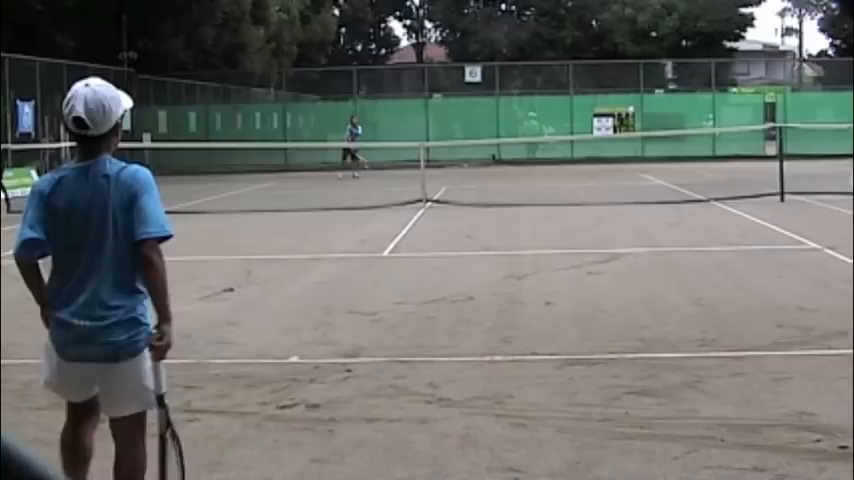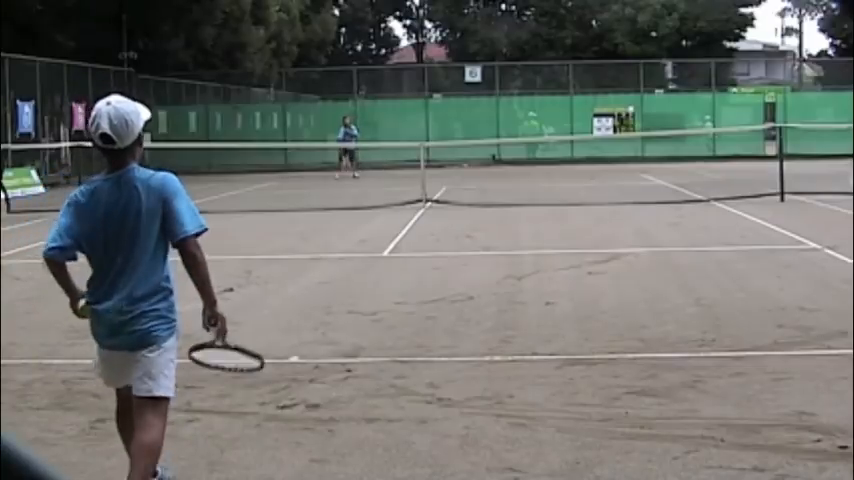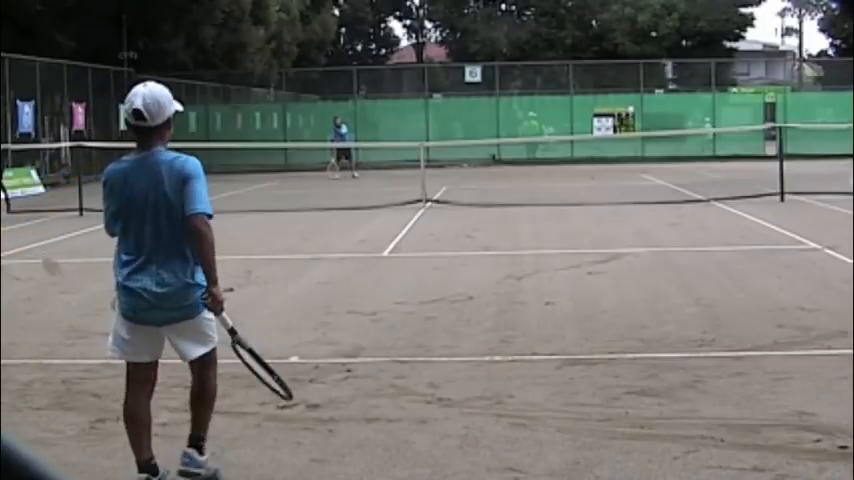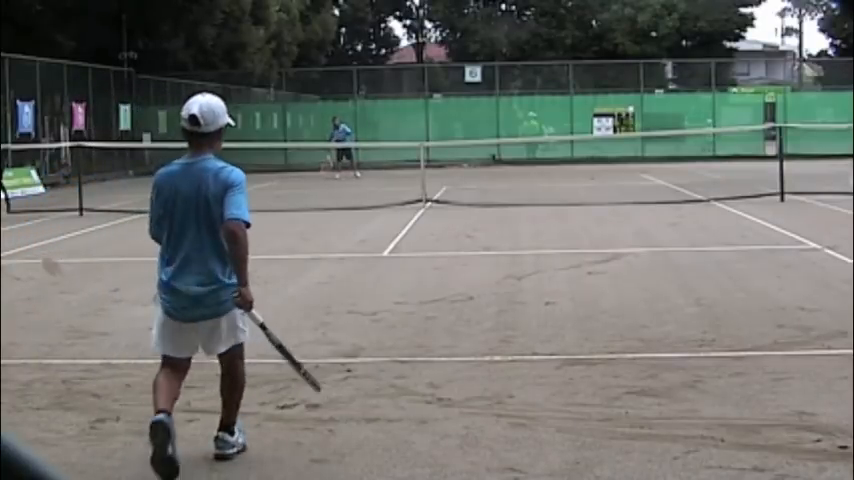
dt=0.3s
person 1, frame 1
left shoulder: (48, 188)
right shoulder: (134, 180)
left elbow: (25, 253)
right elbow: (149, 255)
left wrist: (46, 302)
right wrist: (163, 321)
left hip: (68, 331)
right hip: (123, 332)
left knee: (79, 419)
right knee: (129, 432)
person 1, frame 2
left shoulder: (83, 198)
right shoulder: (163, 186)
left elbow: (53, 254)
right elbow: (190, 250)
left wrist: (74, 295)
right wrist: (211, 304)
left hip: (107, 322)
right hip: (153, 321)
left knee: (127, 403)
right knee: (150, 417)
person 1, frame 3
left shoulder: (114, 174)
right shoulder: (186, 167)
left elbow: (114, 229)
right elbow: (198, 224)
right wrist: (213, 283)
left hip: (134, 297)
right hip: (182, 295)
left knee: (139, 385)
right knee: (204, 372)
person 1, frame 4
left shoulder: (163, 178)
right shoulder: (230, 177)
left elbow: (157, 234)
right elbow: (235, 230)
right wrist: (243, 284)
left hip: (174, 291)
right hip: (218, 290)
left knee: (171, 367)
right knee: (232, 364)
left ankle: (162, 418)
right ankle: (226, 435)
